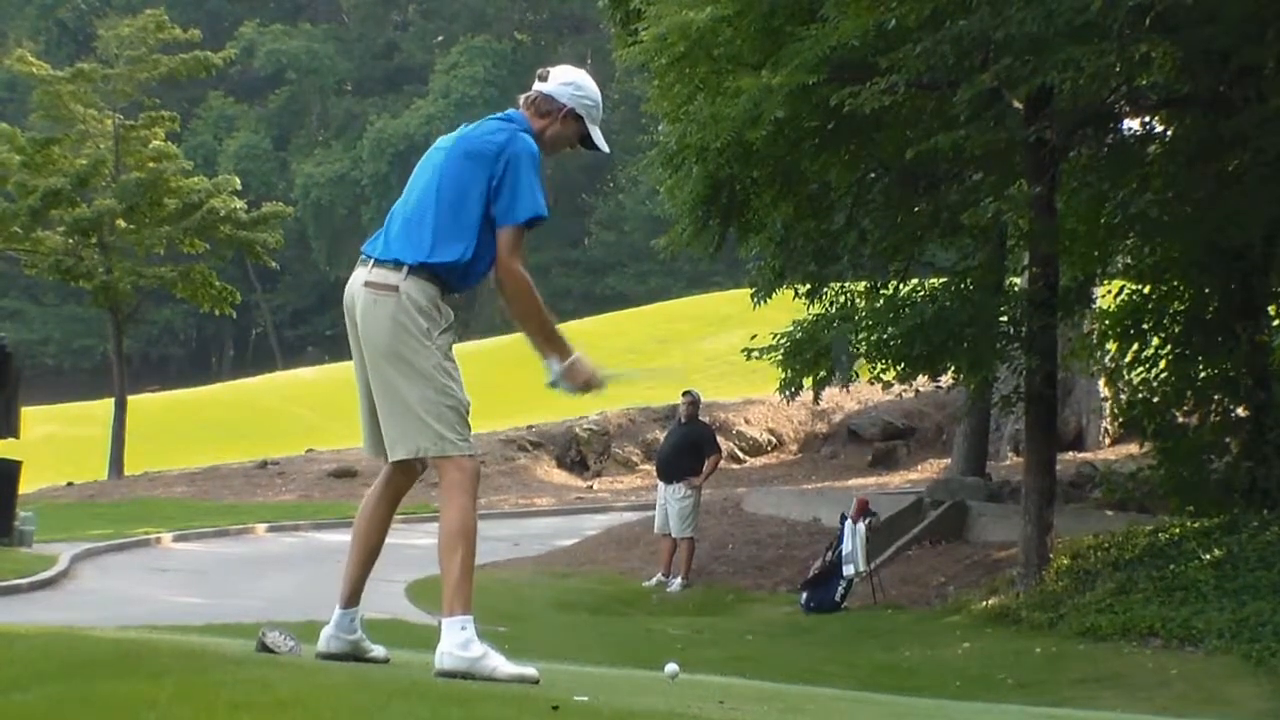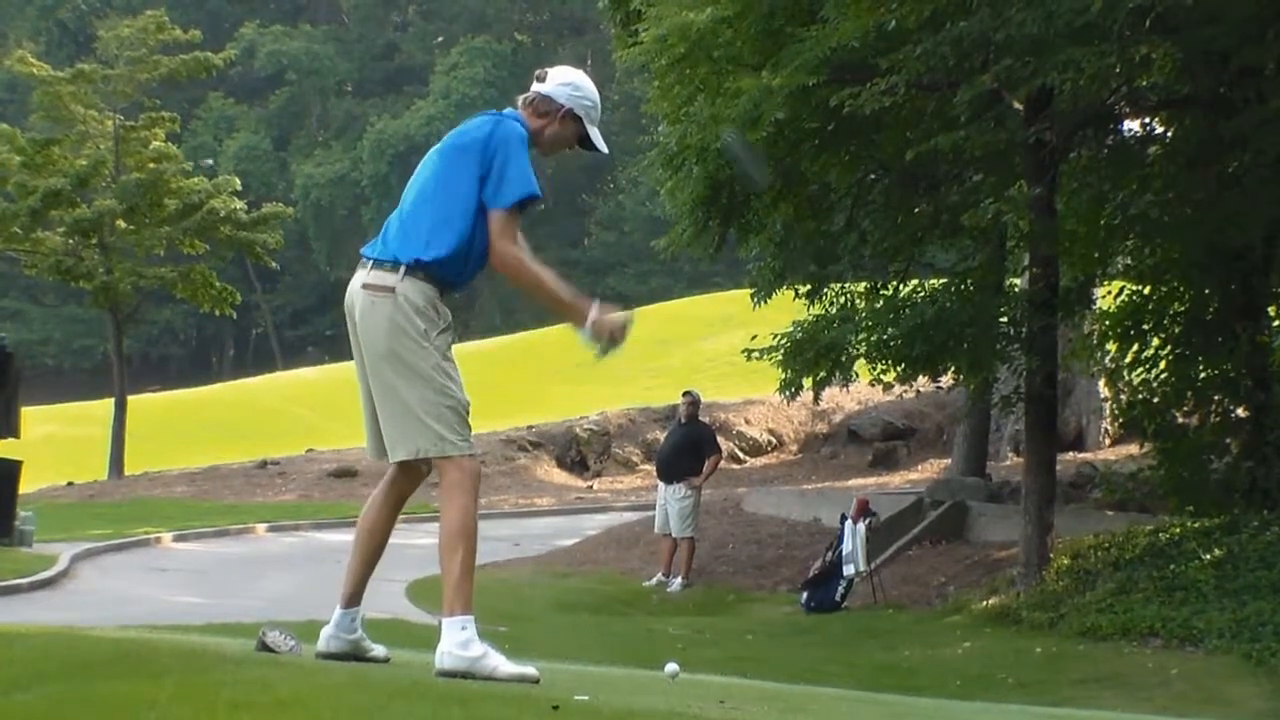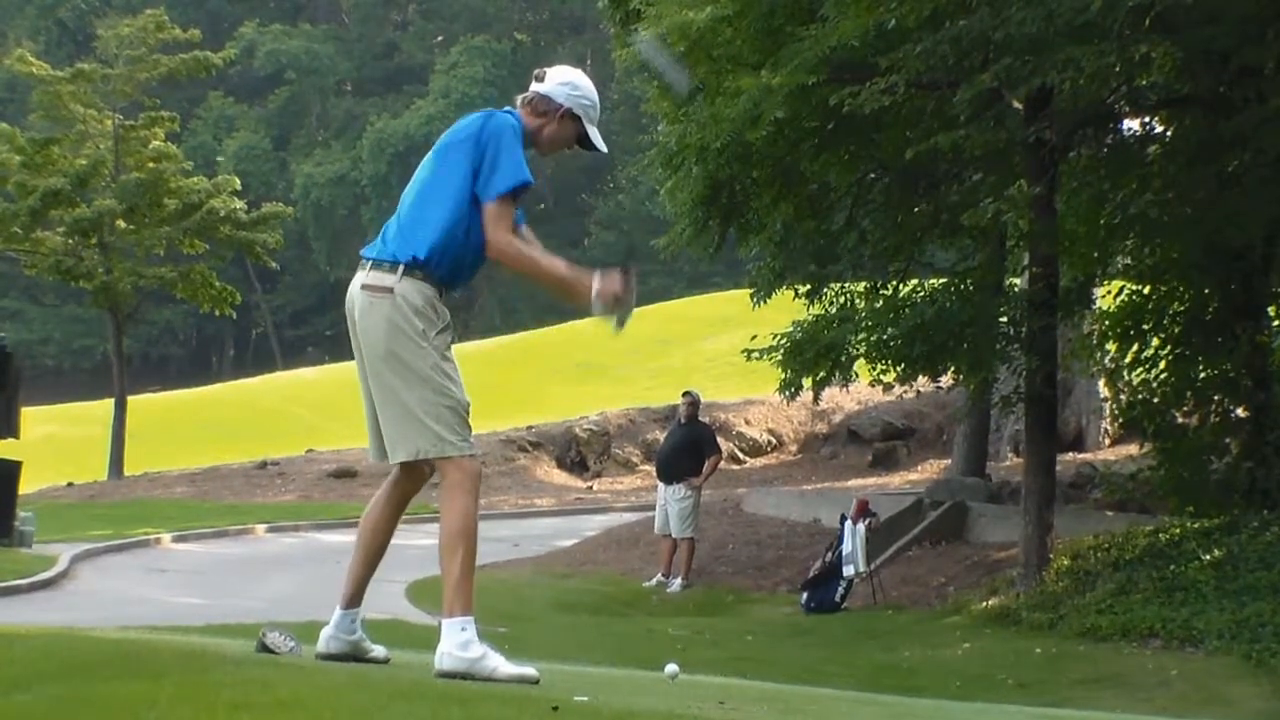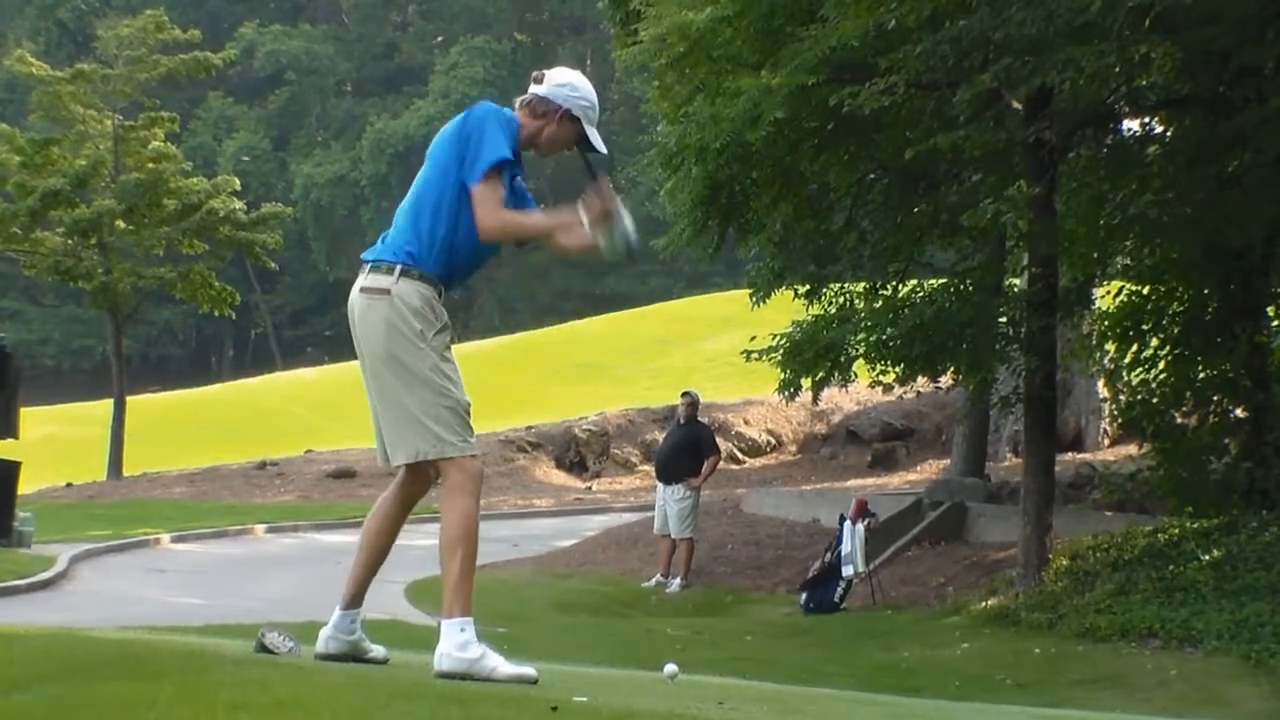
dt=0.4s
person 1, frame 1
left shoulder: (474, 136)
right shoulder: (517, 147)
left elbow: (491, 267)
right elbow: (509, 270)
left wrist: (546, 354)
right wrist: (565, 358)
left hip: (372, 290)
right hip: (405, 300)
left knee: (402, 467)
right knee: (458, 468)
left ankle: (342, 625)
right ankle: (458, 640)
person 1, frame 2
left shoulder: (478, 135)
right shoulder: (506, 135)
left elbow: (514, 255)
right elbow: (505, 254)
left wrist: (583, 312)
right wrist: (588, 318)
left hip: (377, 292)
right hip: (404, 299)
left knee: (406, 468)
right knee: (458, 468)
left ankle: (343, 625)
right ankle: (458, 639)
person 1, frame 3
left shoulder: (484, 137)
right shoulder: (499, 129)
left elbow: (530, 251)
right elbow: (500, 245)
left wrist: (593, 283)
right wrist: (592, 290)
left hip: (381, 295)
right hip: (402, 298)
left knee: (410, 469)
right knee: (459, 468)
left ankle: (343, 626)
right ankle: (458, 640)
person 1, frame 4
left shoulder: (503, 164)
right shoulder: (487, 119)
left elbow: (550, 239)
right elbow: (490, 226)
left wrist: (588, 221)
right wrist: (577, 216)
left hip: (390, 299)
right hip: (401, 299)
left knee: (418, 472)
right knee: (461, 468)
left ankle: (343, 626)
right ankle: (458, 641)
person 2, frame 1
left shoulder: (701, 430)
right shoulder: (676, 425)
left elbow: (715, 456)
left wrist: (700, 479)
right wrist: (661, 481)
left hip: (683, 489)
right hip: (664, 486)
left knee: (684, 534)
right knee: (665, 532)
left ankle: (683, 578)
right ankle: (664, 574)
person 2, frame 2
left shoulder: (702, 430)
right shoulder: (676, 426)
left elbow: (715, 456)
left wrist: (701, 479)
right wrist: (661, 480)
left hip: (683, 489)
right hip: (665, 486)
left knee: (684, 534)
right knee: (665, 532)
left ankle: (683, 578)
right ankle: (664, 574)
person 2, frame 3
left shoulder: (702, 430)
right shoulder: (676, 426)
left elbow: (715, 456)
left wrist: (700, 479)
right wrist: (661, 481)
left hip: (683, 489)
right hip: (664, 486)
left knee: (684, 534)
right knee: (665, 532)
left ankle: (683, 578)
right ankle: (664, 574)
person 2, frame 4
left shoulder: (701, 431)
right shoulder: (675, 427)
left elbow: (714, 457)
left wrist: (699, 480)
right wrist: (660, 480)
left hip: (682, 489)
right hip: (664, 487)
left knee: (683, 535)
right knee: (664, 533)
left ankle: (682, 579)
right ankle: (663, 575)
